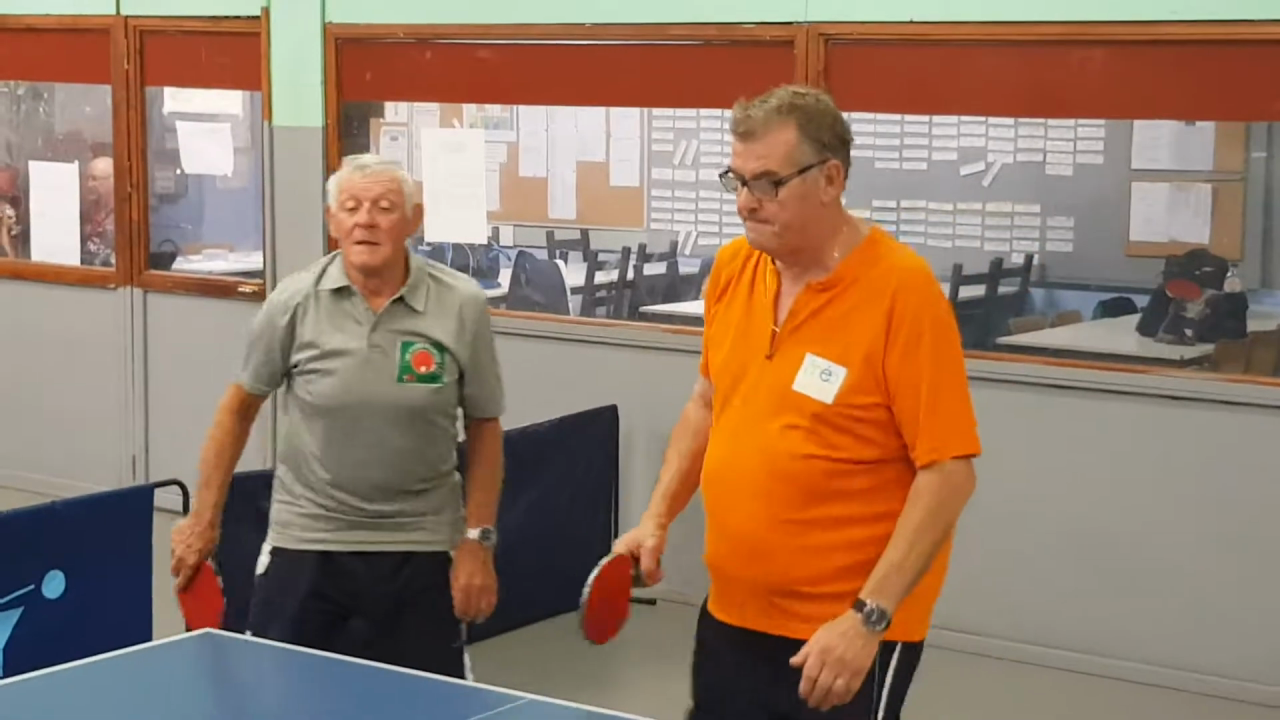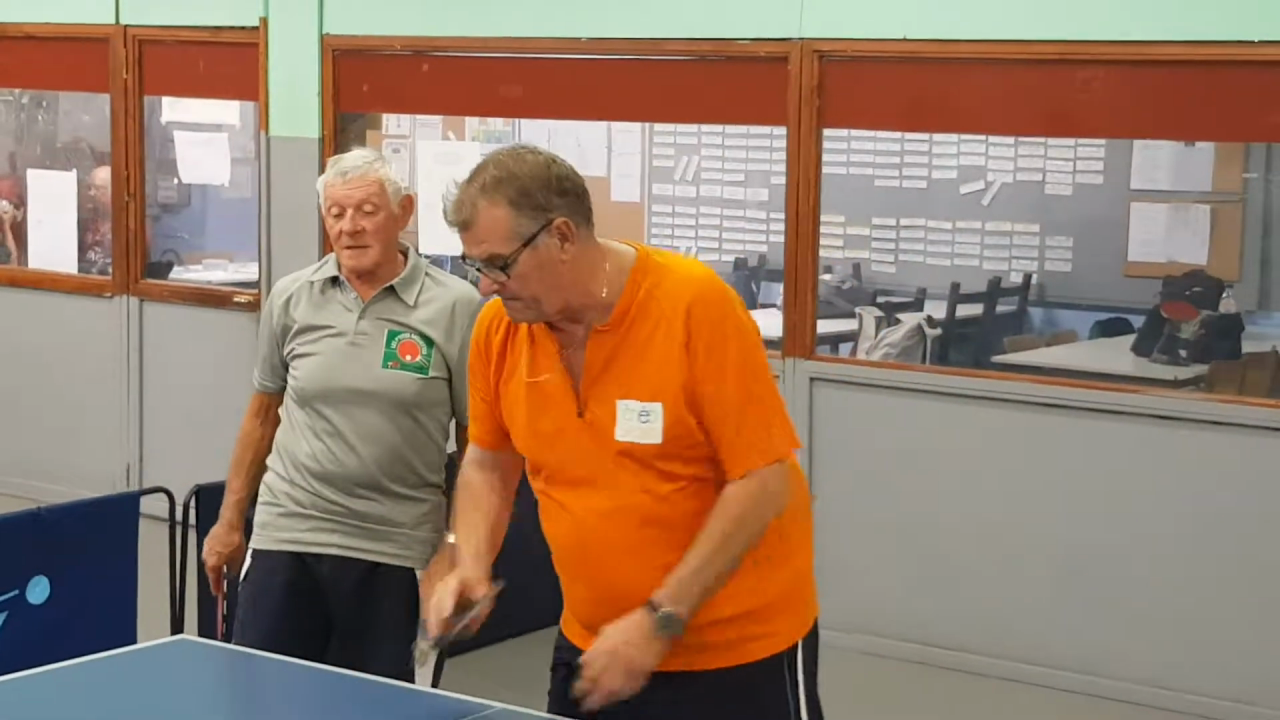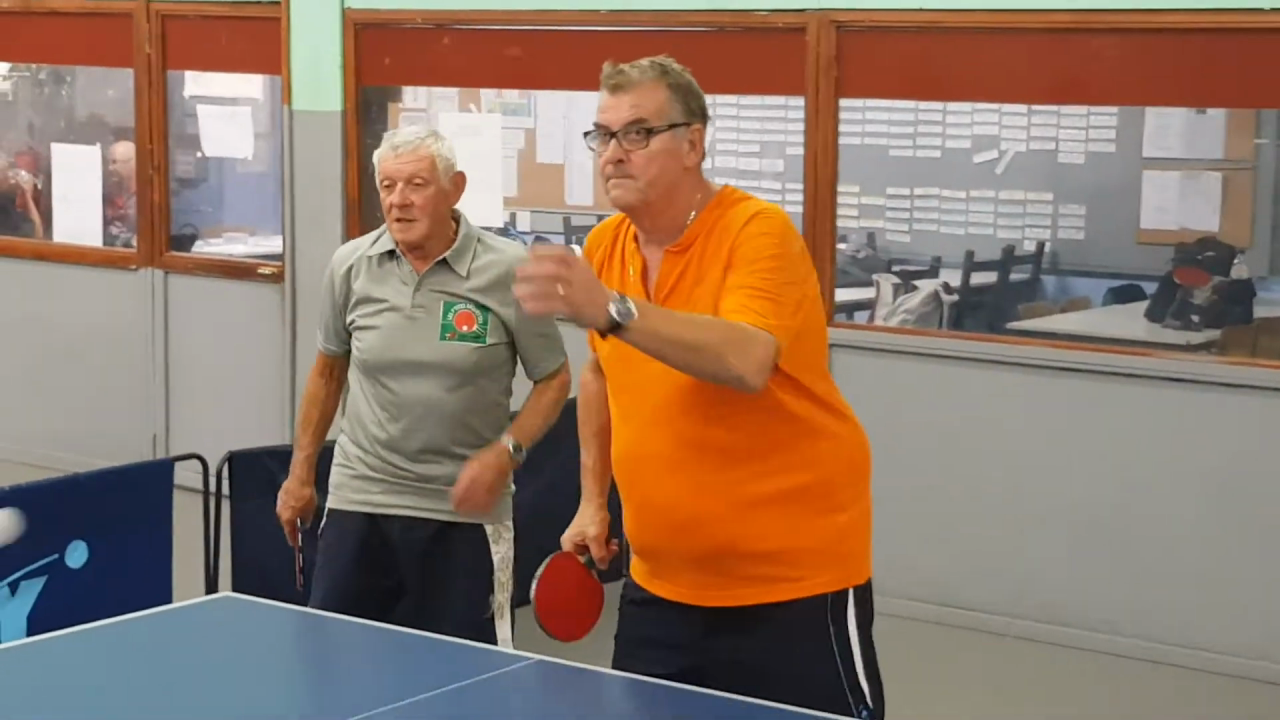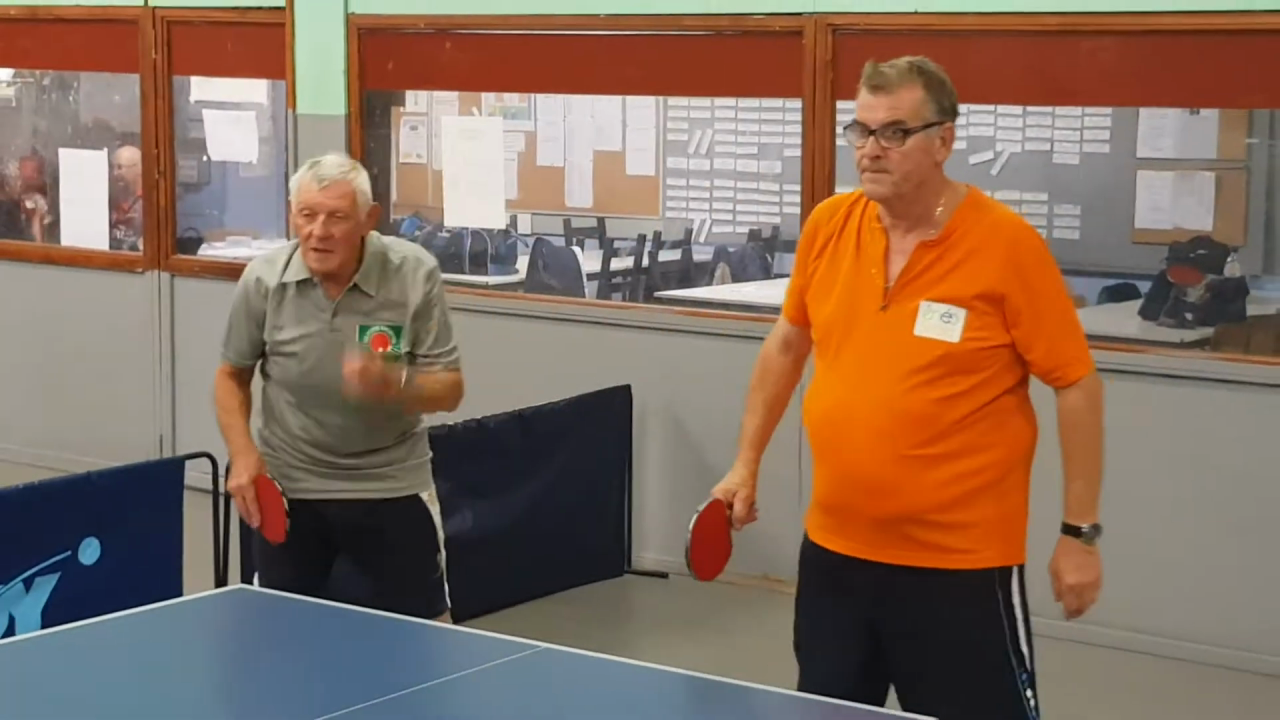
dt=1s
person 1, frame 1
left shoulder: (902, 289)
right shoulder: (731, 267)
left elbow: (950, 471)
left wrist: (867, 619)
right wrist: (657, 517)
left hip: (848, 628)
right hip: (731, 613)
person 1, frame 2
left shoulder: (693, 307)
right shoulder: (497, 330)
left elbow: (762, 480)
right elbow: (488, 462)
left wrist: (659, 621)
right wrist: (471, 563)
left hip: (741, 648)
right hip: (600, 646)
person 1, frame 3
left shoulder: (758, 233)
right shoulder: (604, 247)
left elbow: (744, 361)
left wrist: (610, 309)
right wrist: (592, 499)
left hip: (794, 584)
right hip: (662, 584)
person 1, frame 4
left shoulder: (1006, 244)
right shoulder: (827, 225)
left elbow: (1078, 386)
right elbow: (786, 346)
left wrist: (1079, 532)
right wrist: (747, 462)
left hip: (958, 561)
right hip: (834, 546)
person 2, frame 1
left shoulder: (463, 306)
right shoulder: (292, 303)
left elbow: (484, 427)
right elbow: (238, 407)
left wrist: (478, 540)
right wrist: (204, 517)
left hip: (422, 548)
right hip: (306, 543)
person 2, frame 2
left shoulder: (455, 306)
right shoulder: (290, 298)
right elbow: (263, 413)
right wrist: (230, 519)
left hip: (396, 556)
right hip: (285, 542)
person 2, frame 3
left shoulder: (509, 270)
right shoulder: (350, 265)
left elbow: (554, 379)
left wrist: (506, 452)
right wrist: (301, 472)
left hip: (463, 512)
right hip: (358, 503)
person 2, frame 4
left shoulder: (414, 274)
right shoulder: (262, 280)
left elbow: (449, 389)
right elbow: (232, 375)
left wrist: (394, 384)
right wrist: (242, 453)
left hip: (392, 484)
right hip: (290, 486)
